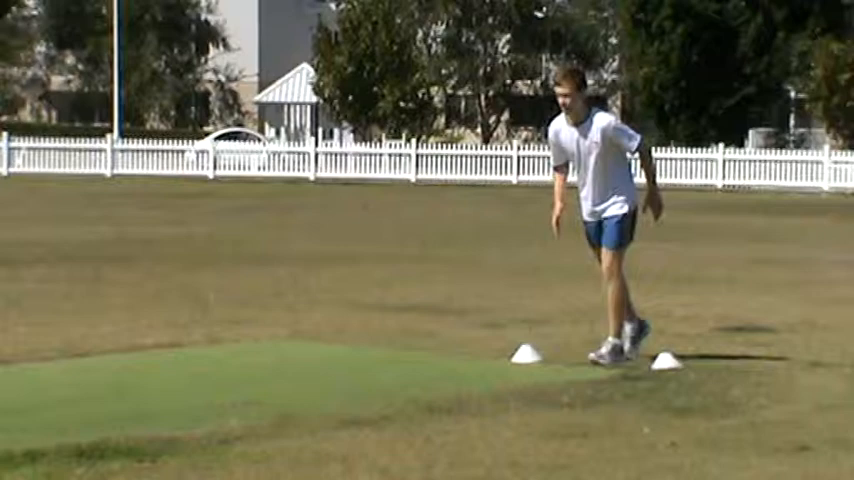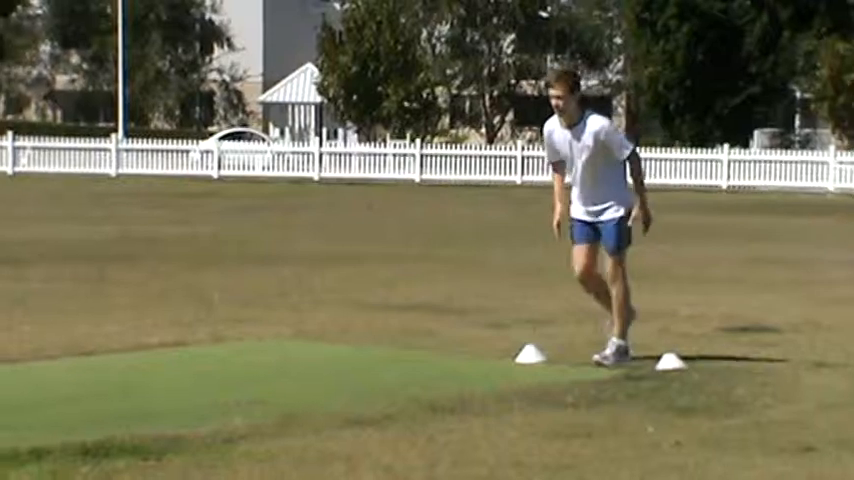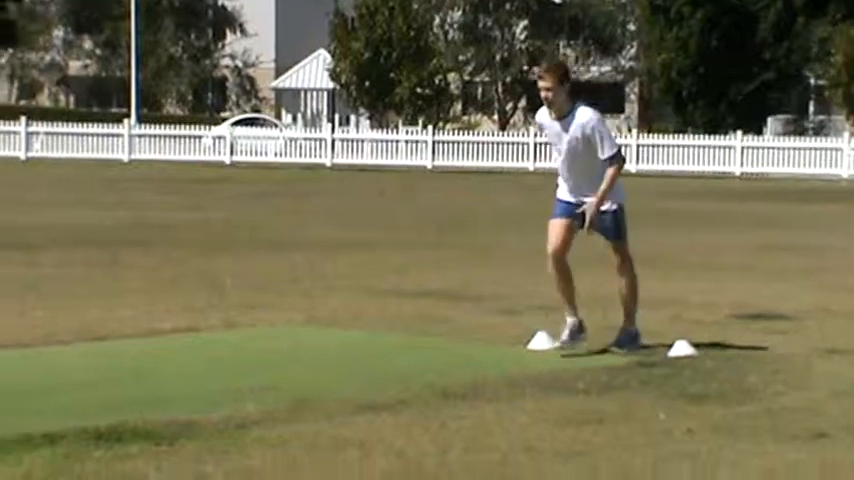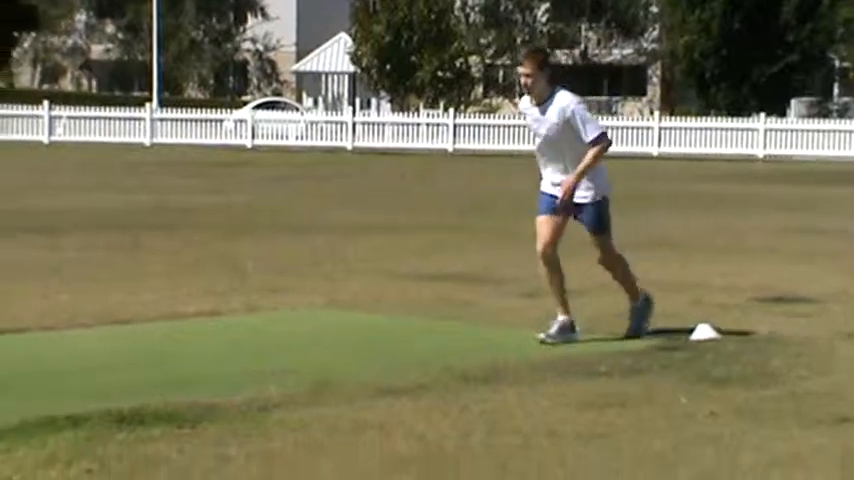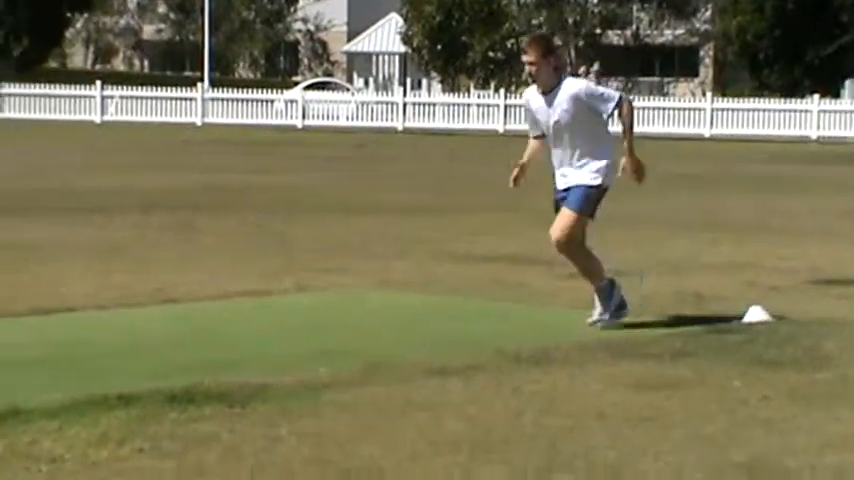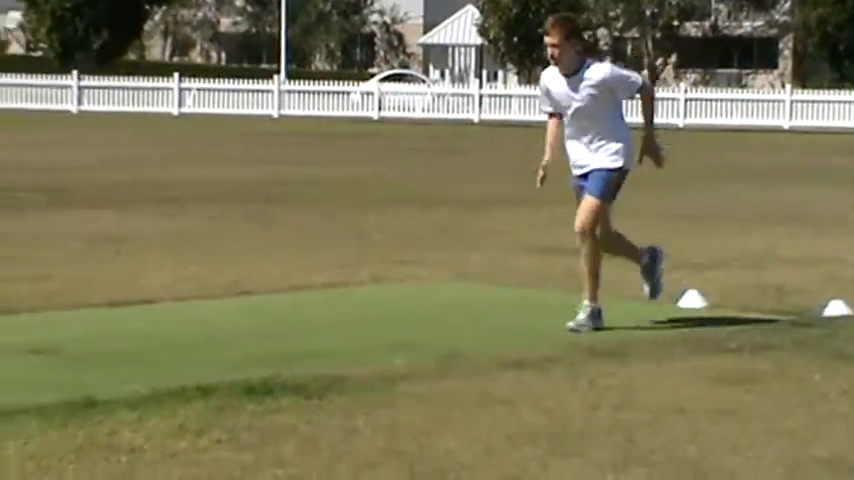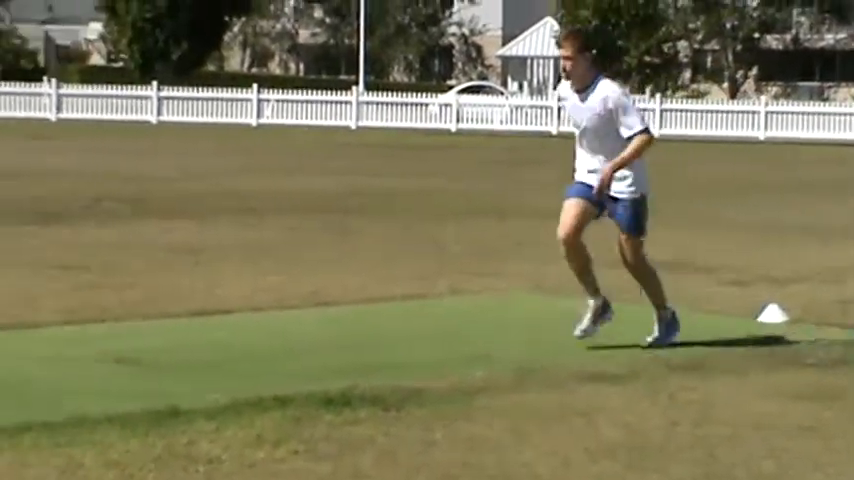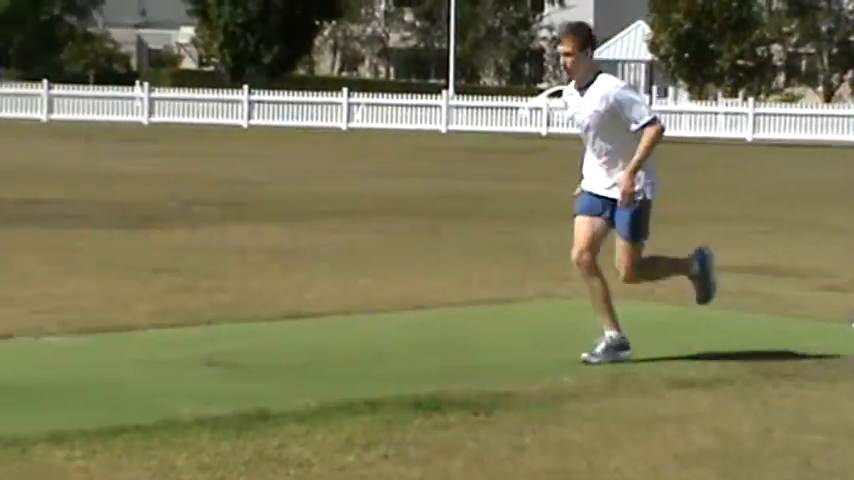
dt=0.2s
person 1, frame 1
left shoulder: (606, 123)
right shoulder: (556, 129)
left elbow: (642, 149)
right elbow: (560, 167)
left wrist: (652, 189)
right wrist: (558, 202)
left hip: (618, 204)
right hip: (590, 208)
left knee: (612, 270)
right knee: (607, 272)
left ankle: (616, 343)
right ankle: (635, 325)
person 1, frame 2
left shoulder: (600, 127)
right shoulder: (550, 129)
left elbow: (632, 159)
left wrist: (641, 203)
right wrist: (558, 205)
left hip: (612, 208)
right hip: (580, 209)
left knee: (614, 273)
right knee: (582, 273)
left ankle: (619, 343)
right ankle: (621, 316)
person 1, frame 3
left shoulder: (588, 119)
right shoulder: (542, 117)
left elbow: (617, 160)
left wrist: (597, 199)
left hip: (602, 199)
right hip: (569, 196)
left knee: (621, 262)
right knee: (554, 252)
left ankle: (630, 330)
right ankle: (573, 322)
person 1, frame 4
left shoulder: (569, 105)
right shoulder: (525, 106)
left elbow: (602, 142)
left wrist: (575, 178)
left hip: (584, 187)
right hip: (552, 187)
left knee: (604, 255)
right knee: (544, 249)
left ankle: (639, 301)
right ankle: (564, 321)
person 1, frame 5
left shoulder: (578, 90)
right shoulder: (530, 96)
left elbow: (624, 105)
left wrist: (629, 152)
right wrist: (523, 163)
left hip: (594, 173)
right hip: (565, 177)
left knee: (560, 238)
right knee: (573, 245)
left ankle: (603, 286)
right ankle: (610, 300)
person 1, frame 6
left shoulder: (604, 74)
right shoulder: (548, 79)
left elbow: (646, 87)
left wrist: (649, 137)
right wrist: (547, 157)
left hip: (609, 159)
right hip: (580, 163)
left knee: (585, 228)
right knee: (594, 234)
left ankle: (591, 309)
right ankle: (646, 258)
person 1, frame 7
left shoulder: (612, 95)
right shoulder: (564, 90)
left elbow: (645, 137)
left wrist: (612, 169)
left hip: (624, 183)
right hip: (589, 178)
left knee: (632, 259)
right knee: (566, 234)
left ankle: (666, 318)
right ankle: (597, 303)
person 1, frame 8
left shoulder: (614, 91)
right shoulder: (570, 94)
left elbow: (654, 128)
left wrist: (630, 172)
left hip: (631, 187)
right hip: (594, 186)
left knee: (628, 272)
right knee: (581, 257)
left ankle: (694, 263)
right ankle: (614, 338)
